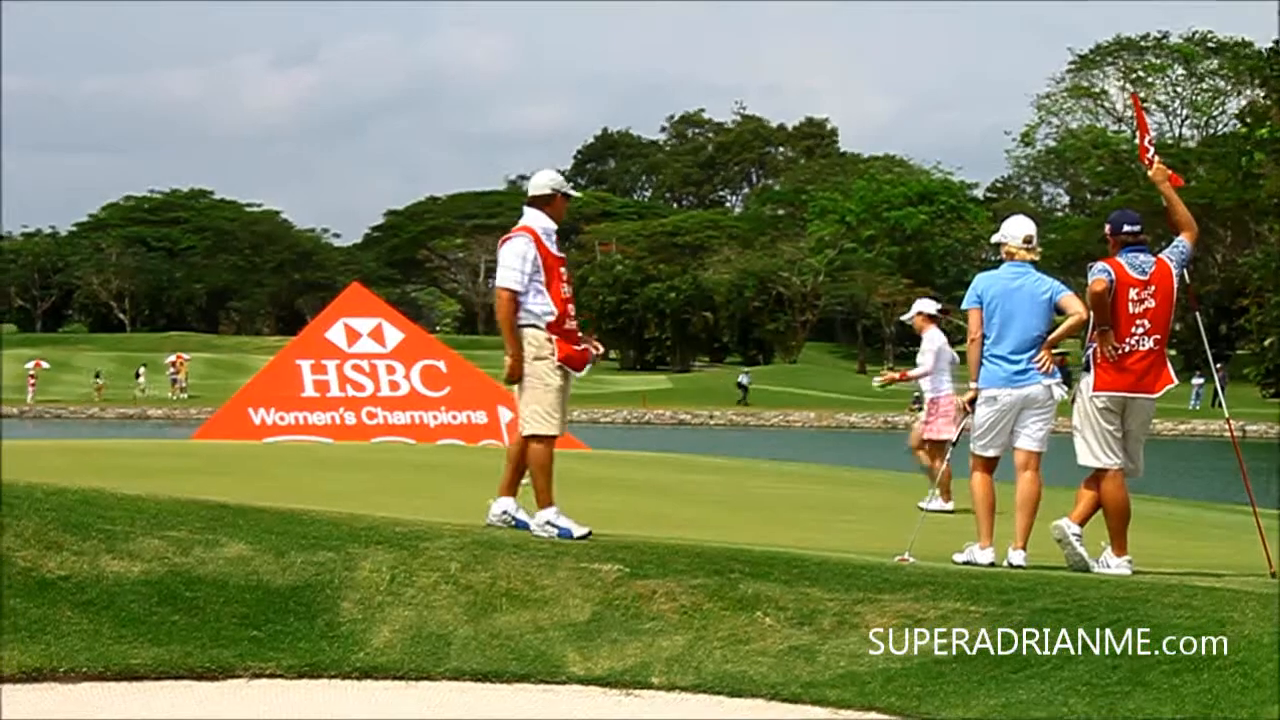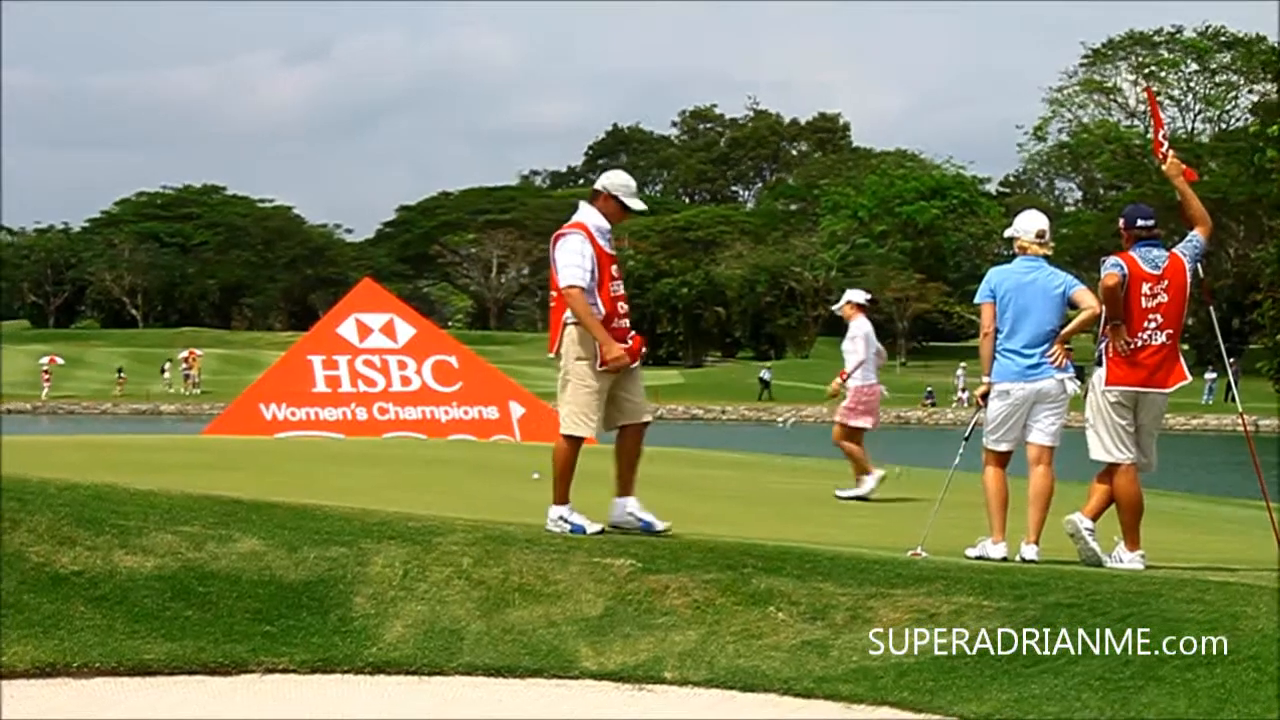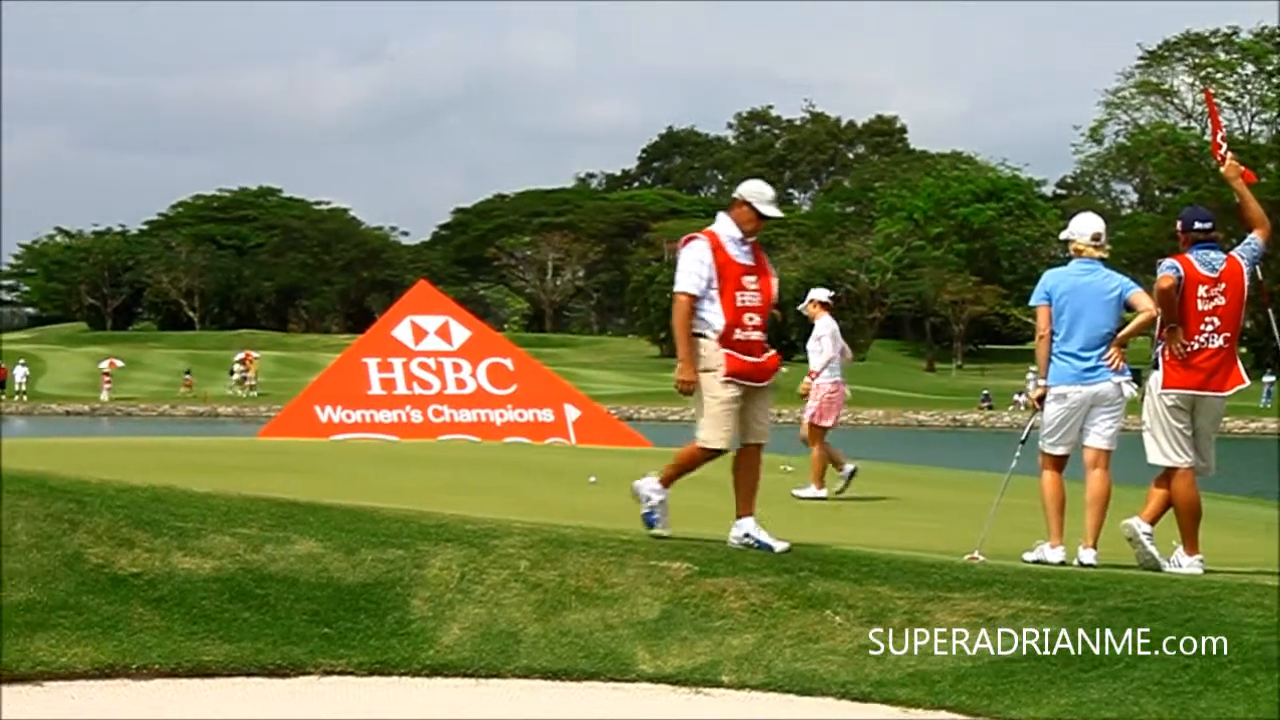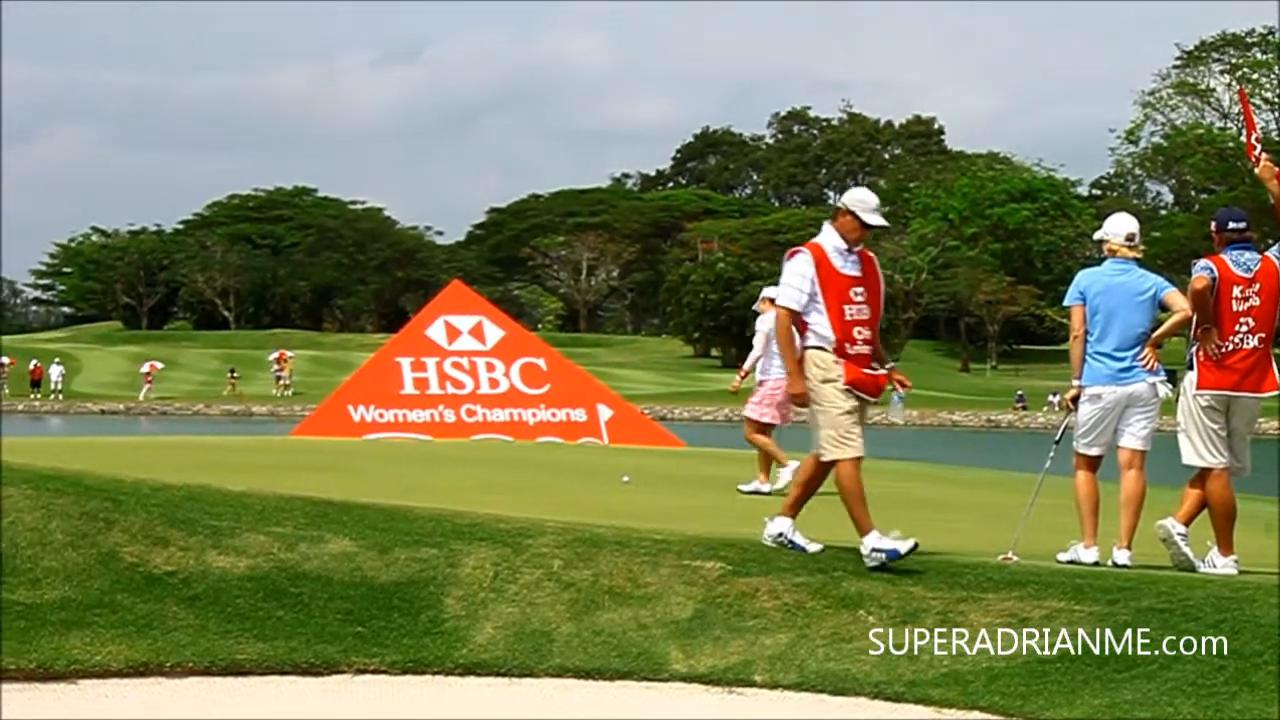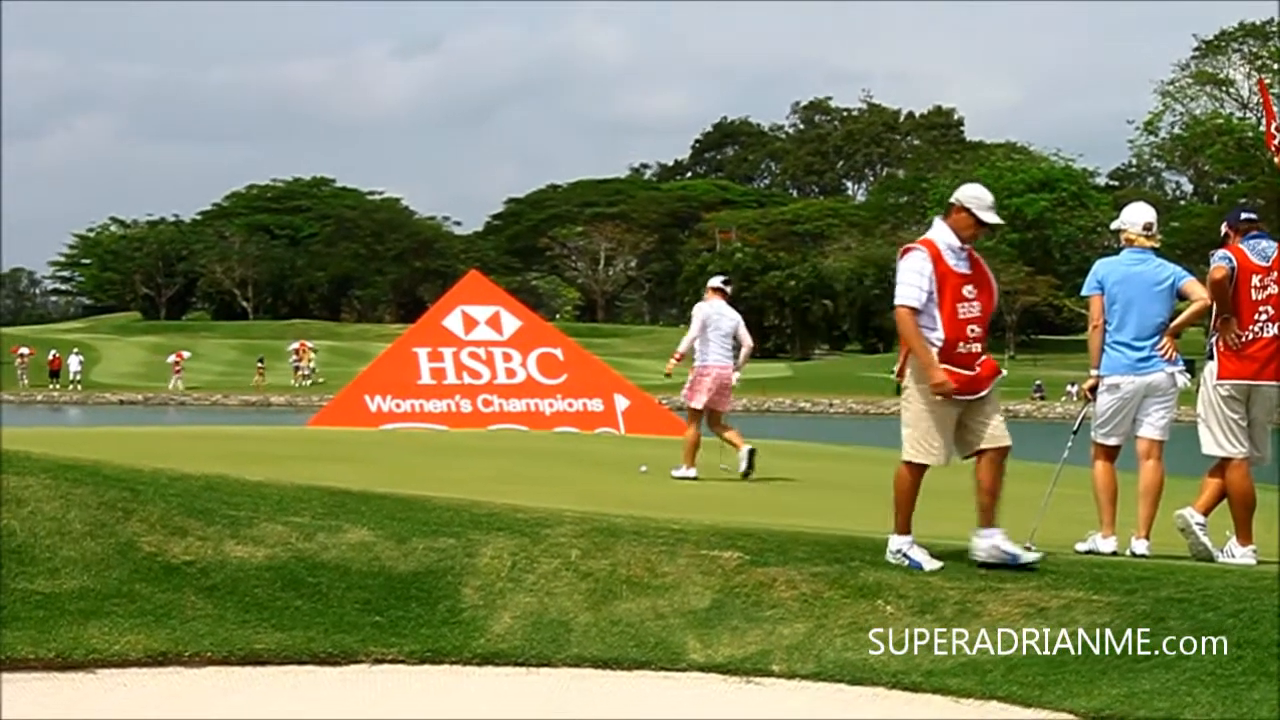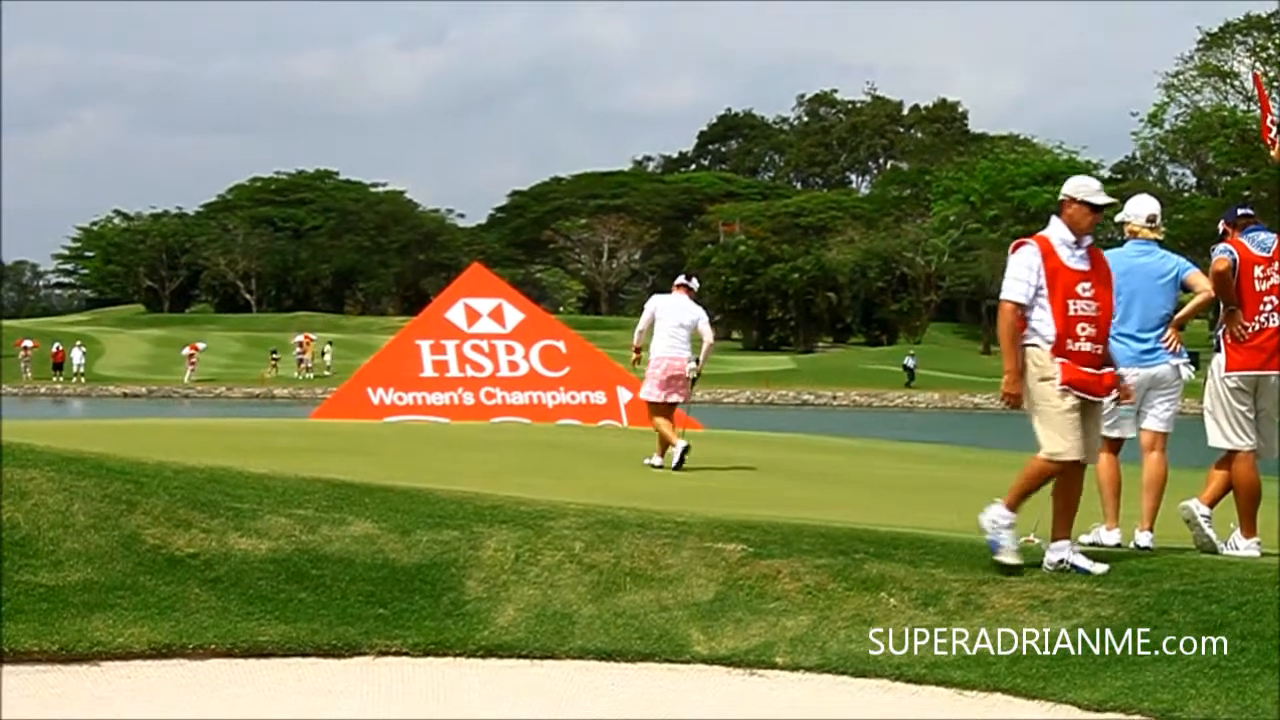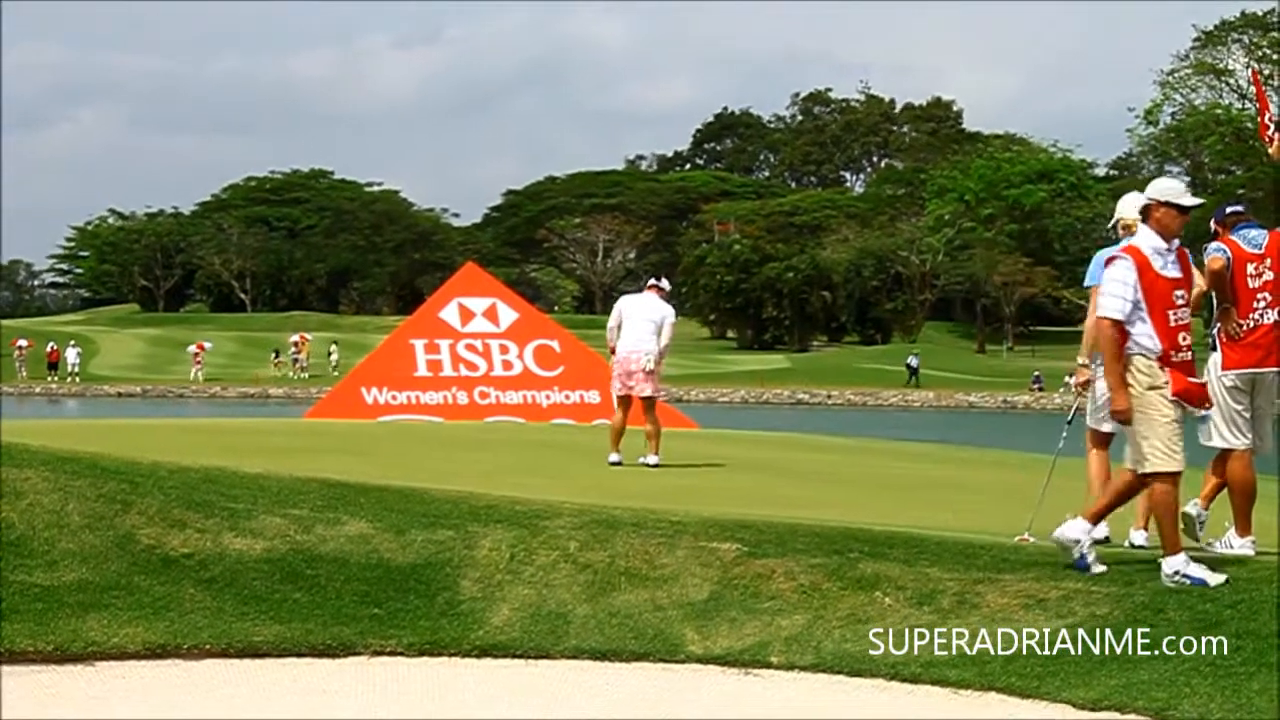
dt=0.5s
person 1, frame 1
left shoulder: (1106, 267)
right shoulder: (1167, 266)
left elbow: (1097, 289)
right elbow: (1190, 230)
left wrist: (1103, 328)
right wrist: (1164, 184)
left hip: (1105, 381)
right hip: (1146, 386)
left knee: (1110, 467)
right knee: (1116, 466)
left ankle: (1119, 556)
right ankle: (1075, 523)
person 1, frame 2
left shoulder: (1120, 262)
right shoulder: (1181, 261)
left elbow: (1110, 285)
right elbow: (1204, 226)
left wrist: (1115, 323)
right wrist: (1178, 179)
left hip: (1117, 375)
right hip: (1159, 380)
left knee: (1122, 462)
right knee: (1129, 462)
left ankle: (1132, 551)
right ankle: (1087, 518)
person 1, frame 3
left shoulder: (1176, 265)
right shoulder: (1239, 264)
left elbow: (1164, 285)
right elbow: (1262, 228)
left wrist: (1172, 326)
right wrist: (1236, 181)
left hip: (1174, 379)
right hip: (1217, 383)
left knee: (1180, 466)
right knee: (1188, 465)
left ankle: (1191, 555)
right ankle: (1145, 521)
person 1, frame 4
left shoulder: (1210, 265)
left elbow: (1200, 286)
left wrist: (1206, 327)
left hip: (1208, 379)
left knee: (1215, 467)
right knee: (1221, 465)
left ankle: (1225, 556)
right ankle: (1180, 523)
person 1, frame 5
left shoulder: (1230, 254)
left elbow: (1218, 277)
left wrist: (1225, 316)
left hip: (1229, 370)
left knee: (1235, 457)
right knee: (1239, 456)
left ankle: (1243, 546)
right ankle: (1198, 512)
person 1, frame 6
left shoulder: (1230, 247)
left elbow: (1220, 269)
left wrist: (1231, 308)
left hip: (1236, 361)
left knee: (1242, 450)
right knee: (1245, 449)
left ankle: (1248, 538)
right ankle: (1204, 504)
person 1, frame 7
left shoulder: (1220, 247)
left elbow: (1214, 268)
left wrist: (1226, 306)
left hip: (1232, 360)
left knee: (1237, 447)
right knee: (1242, 444)
left ankle: (1242, 536)
right ankle: (1201, 504)
person 2, frame 1
left shoulder: (547, 239)
right shoulder: (524, 240)
right elbow: (504, 299)
left wrist: (582, 340)
right wrist: (512, 355)
left hip: (558, 348)
right hip: (537, 346)
left knee: (534, 431)
right knee: (541, 430)
left ankle: (504, 505)
right ankle: (546, 515)
person 2, frame 2
left shoulder: (603, 236)
right shoulder: (576, 237)
right elbow: (573, 297)
right wrist: (606, 343)
left hip: (615, 346)
right hip: (587, 344)
left knee: (635, 421)
right knee: (575, 429)
left ankle: (625, 505)
right ankle: (560, 510)
person 2, frame 3
left shoulder: (757, 255)
right shoulder: (702, 247)
right elbow: (682, 305)
left wrist: (767, 359)
right wrist: (685, 362)
left hip: (751, 361)
right hip: (716, 355)
left knee: (752, 443)
right knee: (714, 442)
left ankle: (745, 525)
right ankle: (655, 487)
person 2, frame 4
left shoulder: (868, 262)
right shoulder: (808, 258)
right elbow: (784, 318)
left wrist: (887, 368)
right wrist: (793, 376)
left hip: (858, 371)
right hip: (826, 367)
left knee: (826, 453)
right knee: (846, 454)
left ankle: (781, 524)
right ankle: (871, 541)
person 2, frame 5
left shoulder: (972, 259)
right shoulder: (921, 255)
right elbow: (904, 315)
left wrist: (981, 365)
right wrist: (932, 368)
left hip: (973, 373)
right hip: (935, 374)
left knee: (994, 448)
right knee: (919, 458)
left ankle: (989, 538)
right ankle: (900, 541)
person 2, frame 6
left shoulder: (1095, 257)
right shoulder: (1034, 251)
right elbow: (1009, 313)
left wrist: (1113, 371)
right wrist: (1011, 373)
left hip: (1088, 369)
right hip: (1050, 366)
left knee: (1078, 461)
right knee: (1063, 454)
left ankle: (1061, 549)
right ankle: (1002, 512)
person 2, frame 7
left shoulder: (1179, 257)
right shoulder: (1128, 261)
right elbow: (1106, 328)
left wrist: (1195, 375)
right wrist: (1117, 390)
left hip: (1176, 378)
right hip: (1147, 376)
left knee: (1148, 469)
right knee: (1164, 468)
left ankle: (1078, 529)
right ankle: (1173, 561)
person 3, frame 1
left shoulder: (983, 282)
right shoulder: (1048, 285)
left elbow: (974, 338)
right elbow: (1080, 313)
left wrist: (973, 385)
right wrist: (1049, 343)
left hip: (996, 386)
right hip: (1038, 386)
left knee: (982, 467)
right knee: (1028, 467)
left ankle: (984, 548)
right ankle: (1018, 550)
person 3, frame 2
left shoulder: (996, 277)
right shoulder: (1061, 279)
left elbow: (987, 332)
right elbow: (1093, 308)
left wrist: (985, 378)
right wrist: (1062, 337)
left hip: (1009, 379)
right hip: (1051, 379)
left knee: (995, 461)
right knee: (1041, 461)
left ankle: (996, 542)
right ankle: (1031, 544)
person 3, frame 3
left shoulder: (1052, 279)
right shoulder: (1117, 281)
left elbow: (1043, 334)
right elbow: (1149, 310)
left wrist: (1041, 381)
right wrist: (1119, 341)
left hip: (1065, 383)
right hip: (1108, 383)
left knee: (1051, 465)
right knee: (1098, 465)
left ankle: (1054, 546)
right ankle: (1089, 548)
person 3, frame 4
left shoulder: (1086, 279)
right shoulder: (1152, 282)
left elbow: (1078, 334)
right elbow: (1185, 310)
left wrist: (1076, 382)
right wrist: (1153, 341)
left hip: (1099, 383)
right hip: (1142, 382)
left knee: (1085, 465)
right knee: (1132, 465)
left ankle: (1088, 546)
right ankle: (1123, 549)
person 3, frame 5
left shoulder: (1103, 268)
right shoulder: (1170, 271)
left elbow: (1096, 324)
right elbow: (1203, 299)
left wrist: (1094, 372)
right wrist: (1172, 331)
left hip: (1118, 373)
right hip: (1161, 373)
left knee: (1103, 455)
right knee: (1150, 455)
left ankle: (1106, 536)
right ankle: (1141, 539)
person 3, frame 6
left shoulder: (1108, 260)
right shoulder: (1174, 262)
right elbow: (1208, 291)
right wrist: (1177, 322)
left hip: (1122, 366)
right hip: (1165, 365)
left knee: (1108, 447)
right knee: (1154, 447)
left ankle: (1110, 529)
right ankle: (1146, 531)
person 3, frame 7
left shoulder: (1105, 258)
left elbow: (1095, 316)
left wrist: (1083, 362)
left knee: (1097, 441)
left ankle: (1096, 522)
right ankle: (1141, 529)
person 4, frame 1
left shoulder: (931, 338)
right shoulder: (937, 337)
left elbow: (927, 368)
right elbow: (954, 360)
left wrist: (898, 376)
left hip: (938, 400)
right hip: (934, 400)
left knee: (937, 453)
right knee: (917, 445)
left ankle: (945, 500)
right ankle: (938, 491)
person 4, frame 2
left shoulder: (857, 325)
right shoulder: (865, 326)
left elbow: (861, 356)
right elbow: (881, 356)
left wrist: (841, 378)
left hip: (861, 389)
right hip: (863, 388)
left knee: (839, 437)
right knee: (855, 441)
left ankle: (871, 473)
right ankle: (862, 484)
person 4, frame 3
left shoulder: (824, 325)
right shoulder: (830, 325)
left elbow: (829, 355)
right elbow: (847, 353)
left wrist: (809, 377)
left hip: (826, 388)
right hip: (826, 387)
left knee: (815, 439)
right knee: (808, 435)
left ankle: (818, 487)
right ankle: (844, 468)
person 4, frame 4
left shoulder: (765, 320)
left elbow: (758, 351)
left wrist: (741, 375)
left hip: (769, 384)
right hip: (780, 383)
left knee: (751, 434)
right knee: (764, 434)
left ankle: (787, 465)
right ankle: (763, 481)
person 4, frame 5
left shoulder: (703, 307)
right shoulder: (734, 315)
left elbow: (693, 334)
right elbow: (749, 345)
left wrist: (675, 358)
right wrist: (737, 368)
left hip: (706, 368)
right hip: (725, 371)
left knee: (693, 421)
right knee: (715, 423)
left ankle: (688, 467)
right ankle: (744, 448)
person 4, frame 6
left shoulder: (657, 300)
right shoulder: (697, 310)
left elbow: (641, 328)
right elbow: (709, 340)
left wrist: (636, 350)
right wrist: (700, 364)
left hip: (660, 360)
right hip: (683, 363)
left knee: (656, 414)
right knee: (668, 413)
left ankle: (678, 444)
right ankle: (658, 457)
person 4, frame 7
left shoulder: (625, 299)
right shoulder: (667, 309)
left elbow: (611, 326)
right elbow: (665, 341)
left wrist: (613, 351)
right wrist: (658, 360)
left hip: (624, 355)
right hip: (648, 357)
left knee: (622, 409)
right knee: (650, 411)
left ankle: (614, 453)
right ankle: (653, 455)
